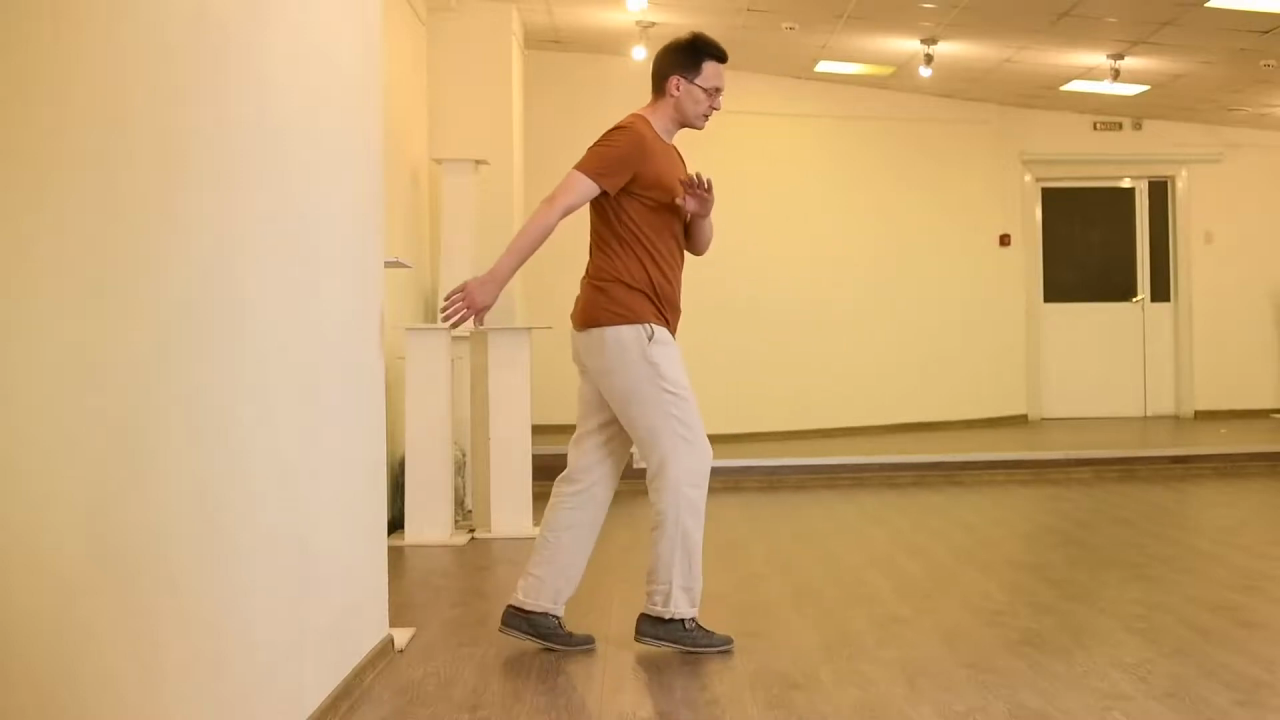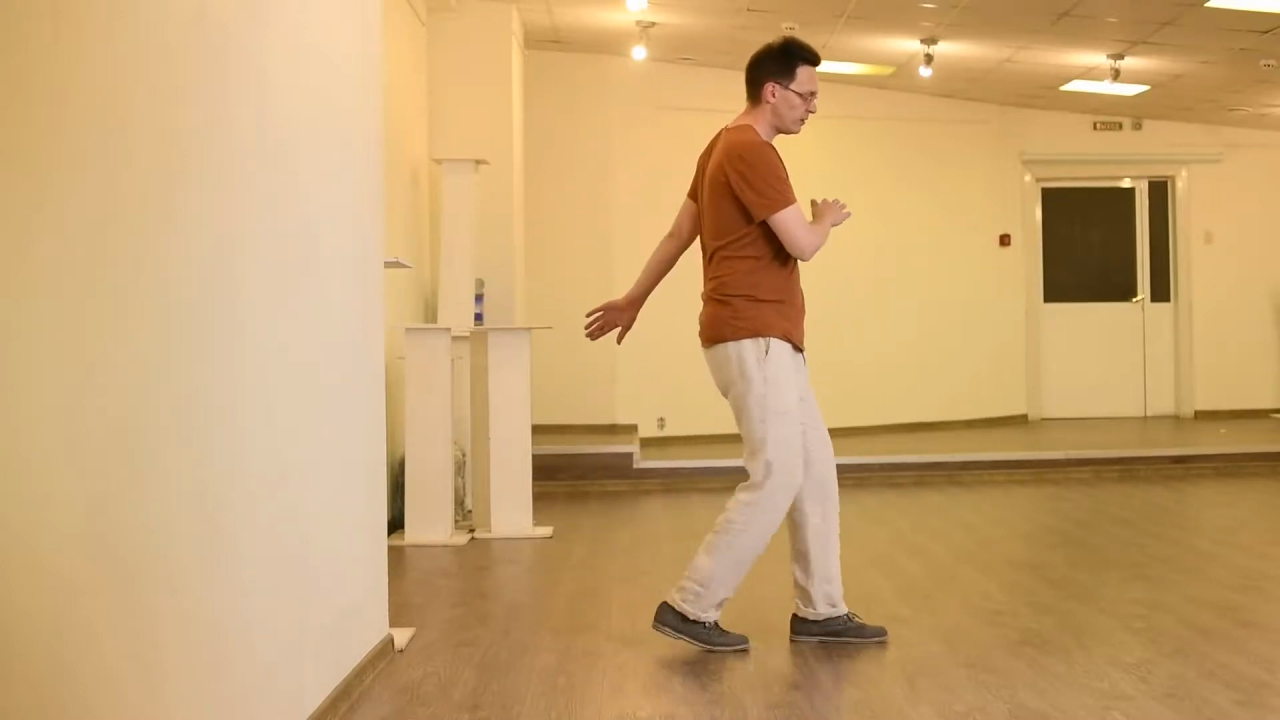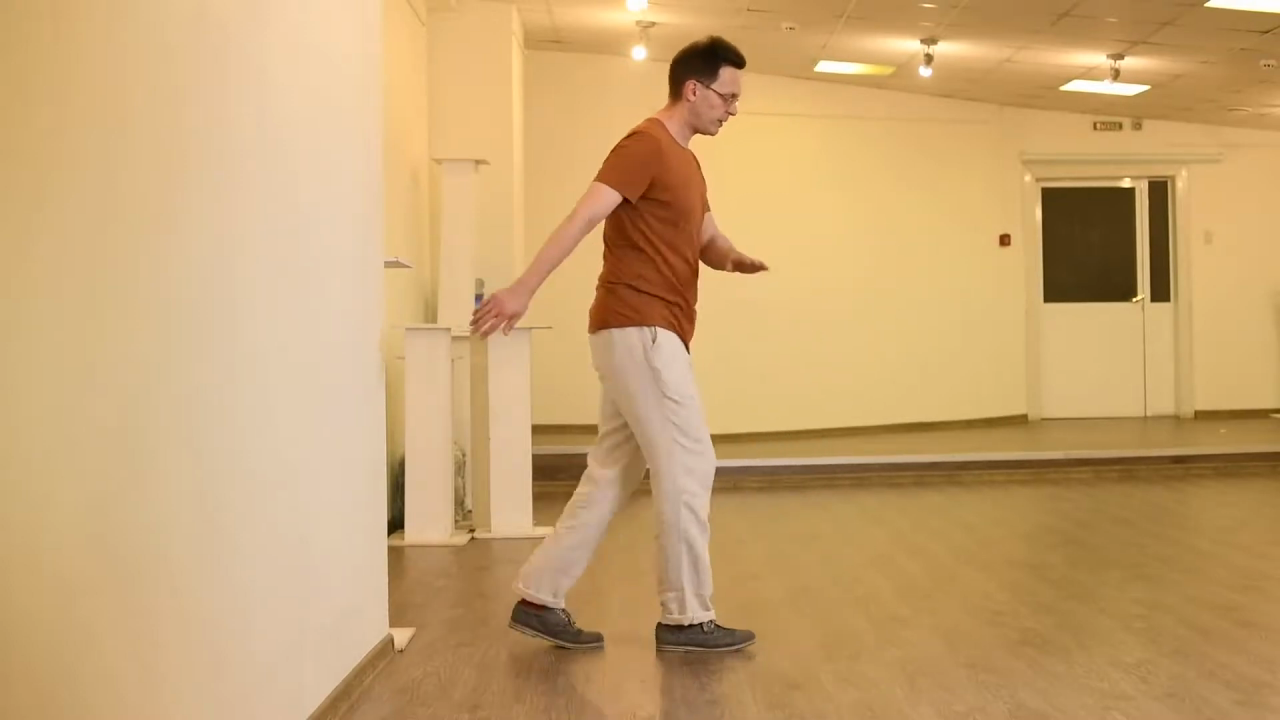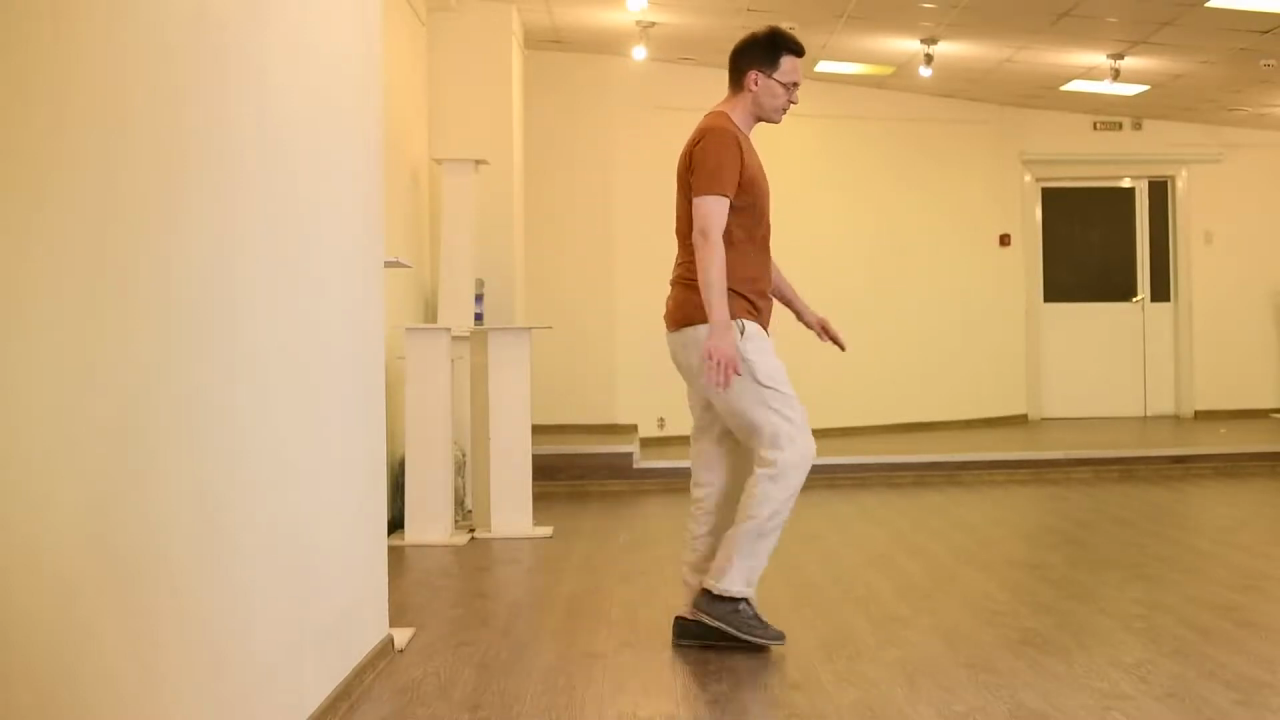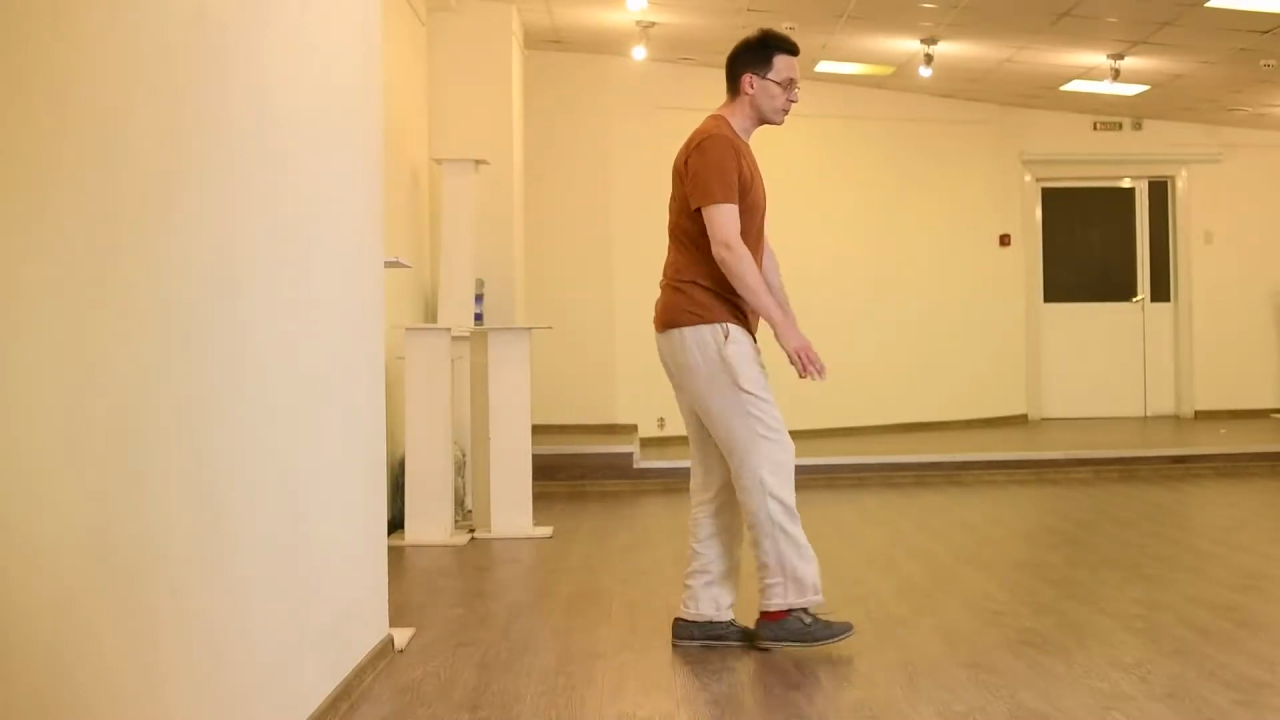
dt=1s
person 1, frame 1
left shoulder: (668, 154)
right shoulder: (630, 139)
left elbow: (697, 245)
right elbow: (556, 206)
left wrist: (700, 211)
right wrist: (494, 279)
left hip: (620, 332)
right hip: (626, 329)
left knee: (590, 473)
right knee: (685, 459)
left ankle: (534, 606)
right ankle: (670, 611)
person 1, frame 2
left shoulder: (727, 147)
right shoulder: (750, 152)
left elbow: (678, 233)
right elbow: (802, 244)
left wrist: (634, 300)
right wrist: (827, 219)
left hip: (764, 340)
right hip: (755, 340)
left knee: (815, 470)
right knee: (777, 477)
left ankle: (822, 610)
right ankle: (691, 607)
person 1, frame 3
left shoulder: (685, 160)
right shoulder: (645, 146)
left elbow: (706, 241)
right elbow: (582, 219)
left wrist: (734, 257)
right wrist: (523, 288)
left hip: (647, 336)
right hip: (641, 334)
left knee: (612, 473)
right knee: (689, 467)
left ankle: (540, 599)
right ankle: (686, 617)
person 1, frame 4
left shoulder: (732, 139)
right shoulder: (718, 138)
right elbow: (707, 236)
left wrist: (803, 309)
right wrist: (717, 327)
left hip: (719, 327)
right hip: (720, 327)
left knee: (723, 472)
right knee: (790, 448)
left ankle: (705, 608)
right ankle: (726, 588)
person 1, frame 5
left shoulder: (734, 149)
right shoulder: (714, 144)
left elbow: (758, 251)
right elbow: (726, 248)
left wrist: (788, 324)
right wrist: (783, 325)
left hip: (706, 331)
right hip: (708, 328)
left knee: (719, 472)
right knee: (767, 458)
left ankle: (703, 613)
right ankle: (785, 607)
